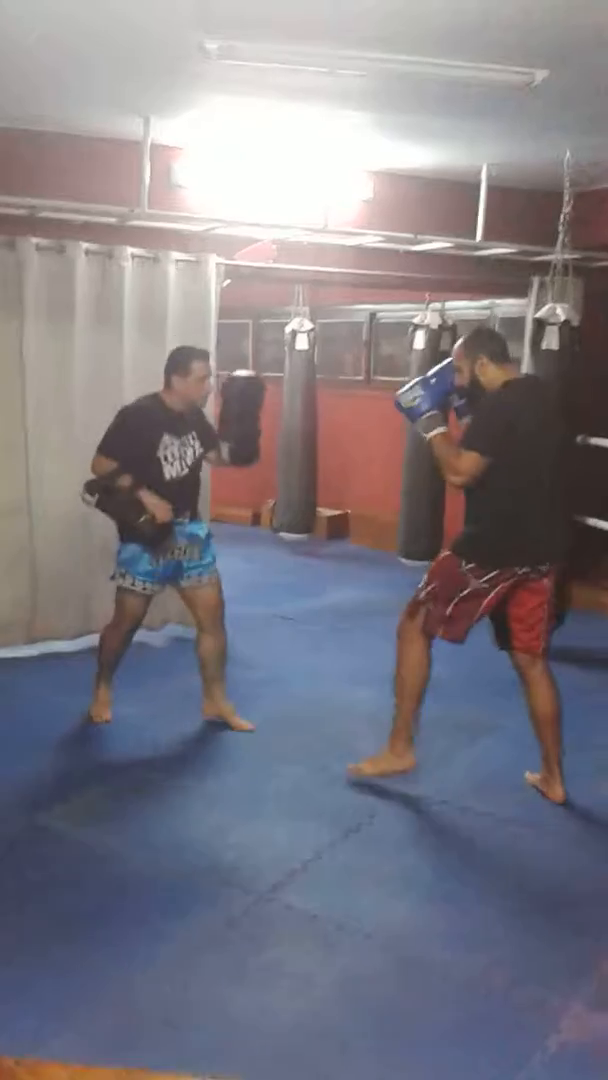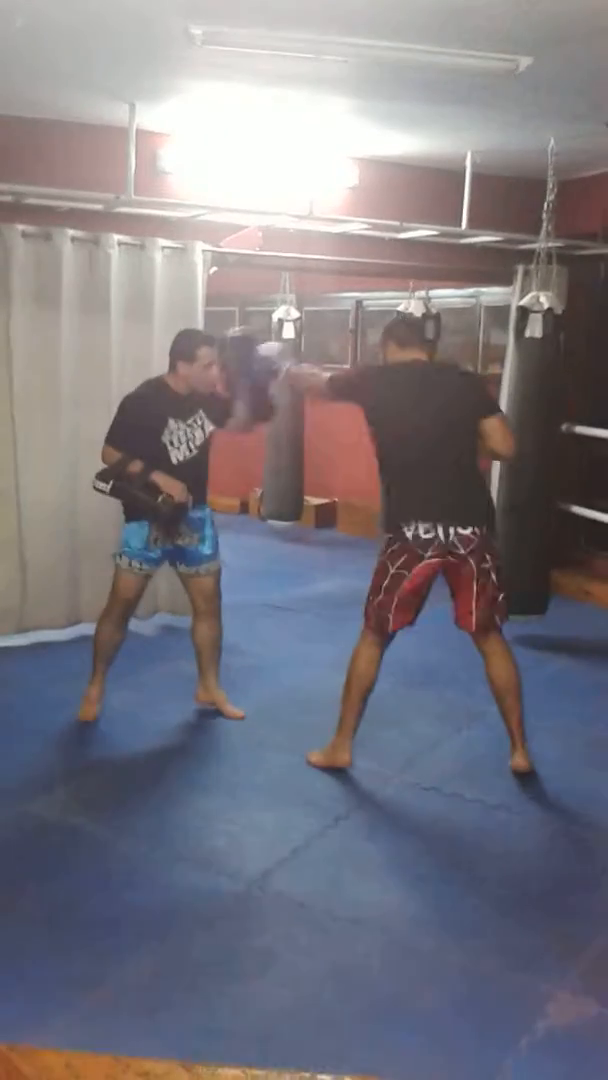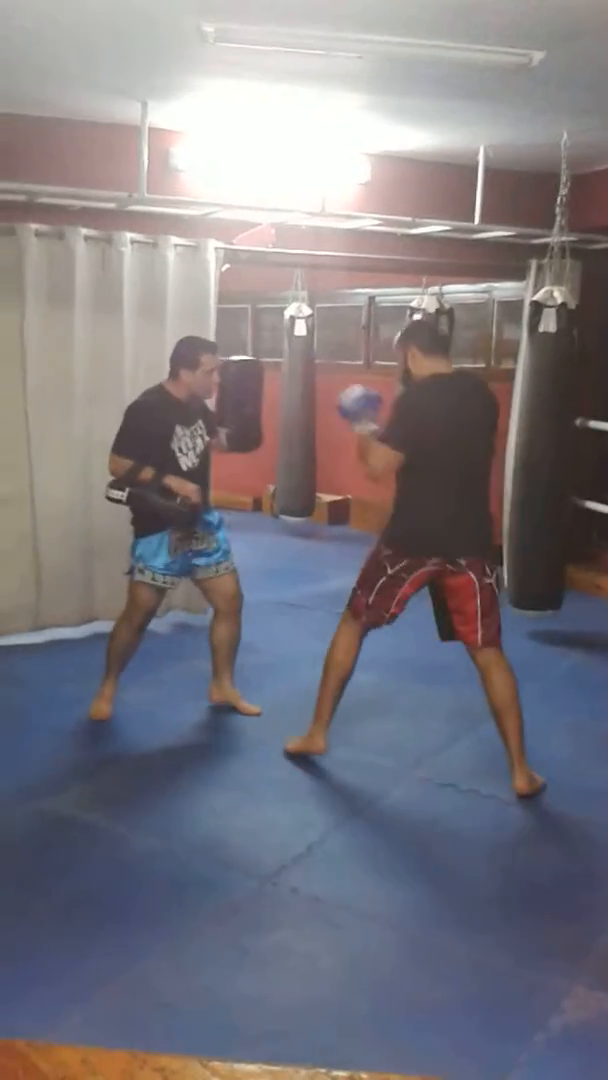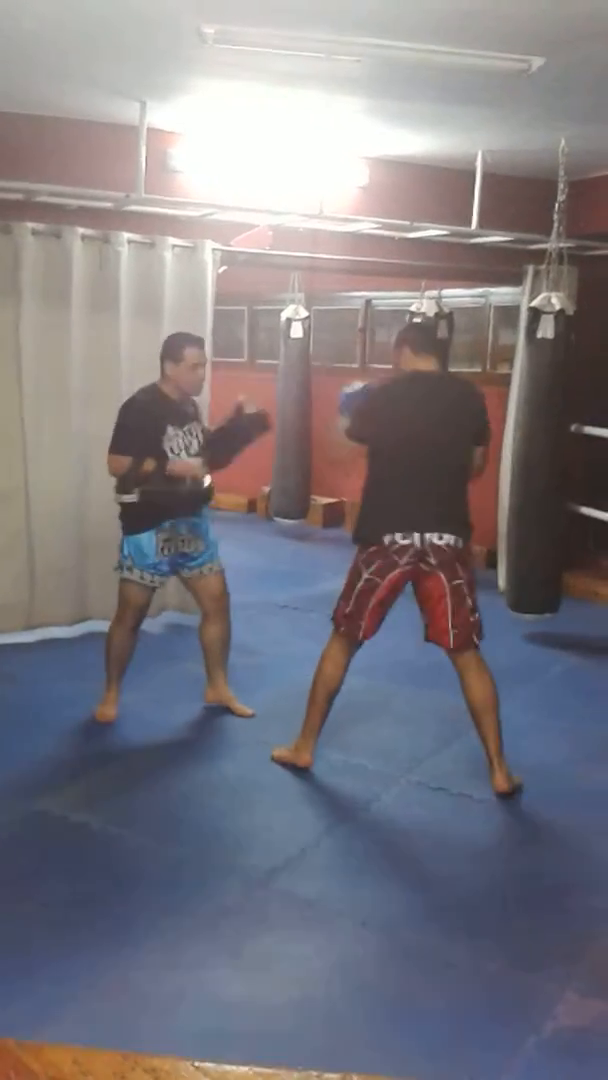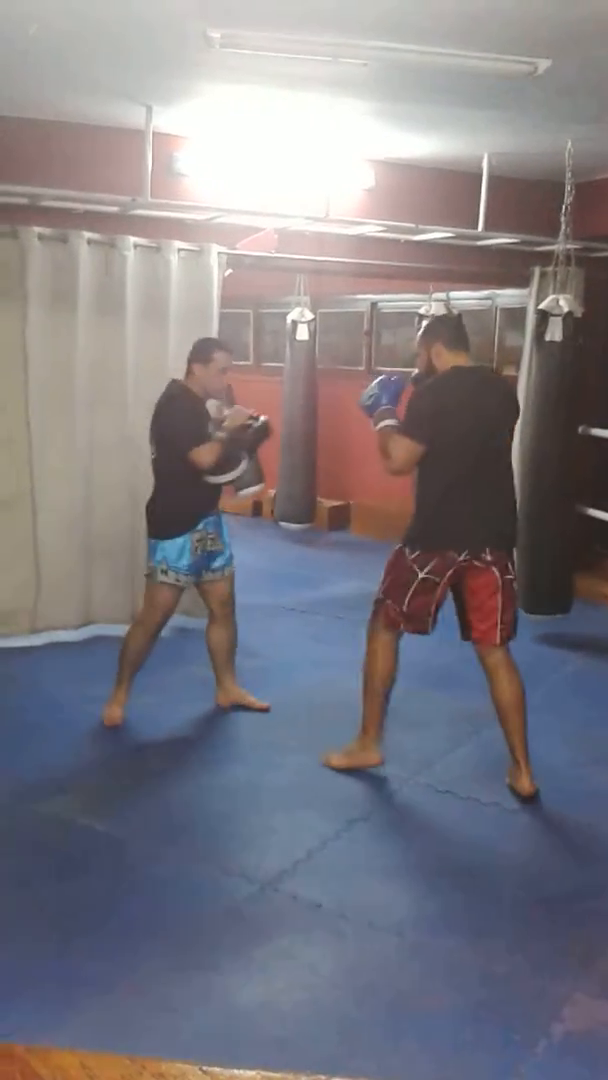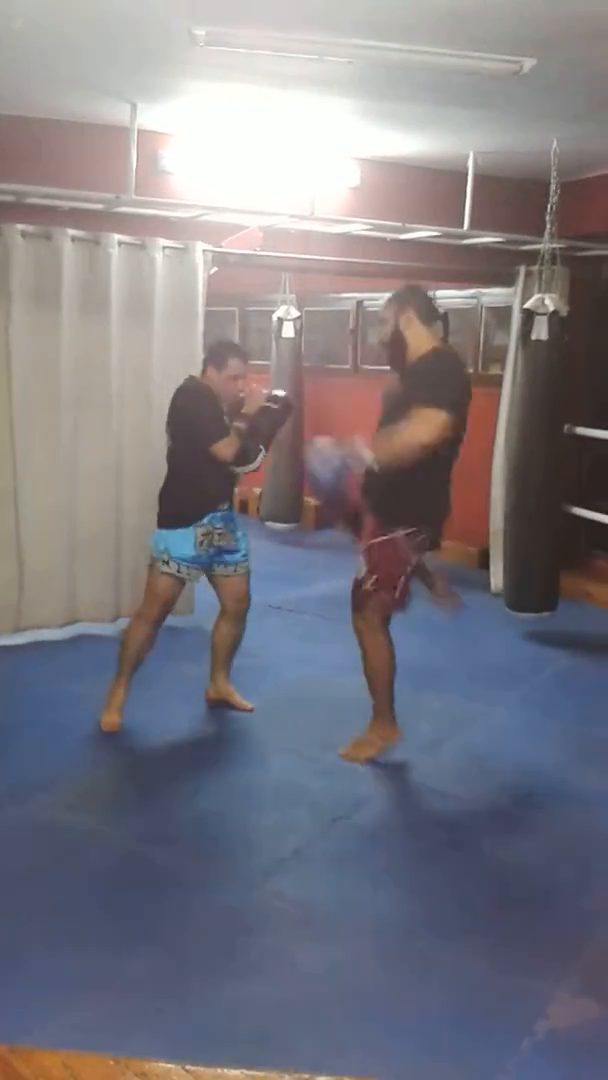
dt=0.4s
person 1, frame 1
left shoulder: (499, 405)
right shoulder: (537, 394)
left elbow: (460, 472)
left wrist: (431, 423)
right wrist: (459, 411)
left hip: (492, 549)
right hip: (540, 550)
left knee: (414, 627)
right knee: (532, 661)
left ankle: (400, 748)
right ankle: (552, 777)
person 1, frame 2
left shoulder: (376, 381)
right shoulder: (466, 383)
left elbow: (312, 382)
right elbow: (503, 447)
left wrist: (289, 366)
left hip: (411, 531)
right hip: (469, 528)
left knee: (374, 636)
right knee: (489, 636)
left ankle: (340, 747)
right ankle: (519, 750)
person 1, frame 3
left shoulder: (415, 400)
right shoulder: (482, 394)
left elbow: (379, 468)
left wrist: (363, 426)
left hip: (413, 540)
right hip: (471, 543)
left knee: (352, 624)
right knee: (488, 652)
left ankle: (316, 734)
right ankle: (522, 771)
person 1, frame 4
left shoulder: (383, 396)
right shoulder: (471, 398)
left elbow: (346, 446)
left wrist: (356, 416)
left hip: (389, 538)
right hip: (448, 539)
left knee: (343, 638)
right knee: (466, 654)
left ankle: (304, 745)
right ankle: (499, 769)
person 1, frame 5
left shoulder: (432, 393)
right shoulder: (502, 390)
left elbow: (400, 460)
left wrist: (384, 415)
left hip: (437, 536)
right hip: (493, 537)
left knee: (384, 626)
right knee: (495, 651)
left ankle: (368, 742)
right ankle: (521, 770)
person 1, frame 6
left shoulder: (437, 370)
right shoulder: (426, 367)
left elbow: (430, 429)
left wrist: (370, 459)
left hip: (401, 512)
right hip: (402, 496)
left knee: (369, 617)
left ankle: (383, 726)
right ankle: (434, 586)
person 2, frame 1
left shoulder: (194, 417)
right shoulder: (137, 416)
left elbow: (219, 458)
right elbow: (102, 466)
right wrist: (145, 496)
left hip: (190, 531)
right hip: (145, 535)
left knee: (213, 617)
right knee: (126, 621)
left ankle: (216, 702)
right ankle: (103, 689)
person 2, frame 2
left shoulder: (203, 395)
right shoulder: (142, 402)
right elbow: (111, 456)
right wrist: (159, 478)
left hip: (195, 516)
right hip: (148, 520)
left knee: (208, 604)
right knee: (121, 606)
left ankle: (209, 689)
right ankle: (94, 689)
person 2, frame 3
left shoulder: (196, 405)
right shoulder: (146, 410)
left elbow: (219, 442)
right elbow: (118, 465)
right wrist: (170, 481)
left hip: (203, 522)
right hip: (160, 528)
left knee: (230, 603)
right knee: (139, 614)
left ankle: (223, 687)
right ankle: (107, 688)
person 2, frame 4
left shoulder: (188, 406)
right shoulder: (140, 408)
left elbow: (203, 448)
right elbow: (117, 464)
left wrist: (236, 426)
right wrist: (173, 467)
left hip: (190, 522)
right hip: (148, 528)
left knee: (216, 604)
right knee: (130, 615)
left ankle: (218, 687)
right ankle: (111, 693)
person 2, frame 5
left shoulder: (193, 404)
right shoulder: (177, 404)
right elbow: (205, 458)
left wrist: (229, 432)
right wrist: (229, 430)
left hip: (206, 521)
right hip: (177, 526)
left knee: (223, 607)
right knee: (155, 615)
left ankle: (228, 688)
right ankle: (119, 694)
person 2, frame 6
left shoulder: (216, 403)
right shoulder: (192, 399)
left elbow: (242, 455)
right elbow: (227, 451)
left wrist: (246, 415)
right wrist: (247, 416)
left hip: (224, 518)
right hip: (185, 521)
left knee: (237, 604)
right knee: (155, 608)
left ankle: (219, 685)
right ankle: (117, 695)
